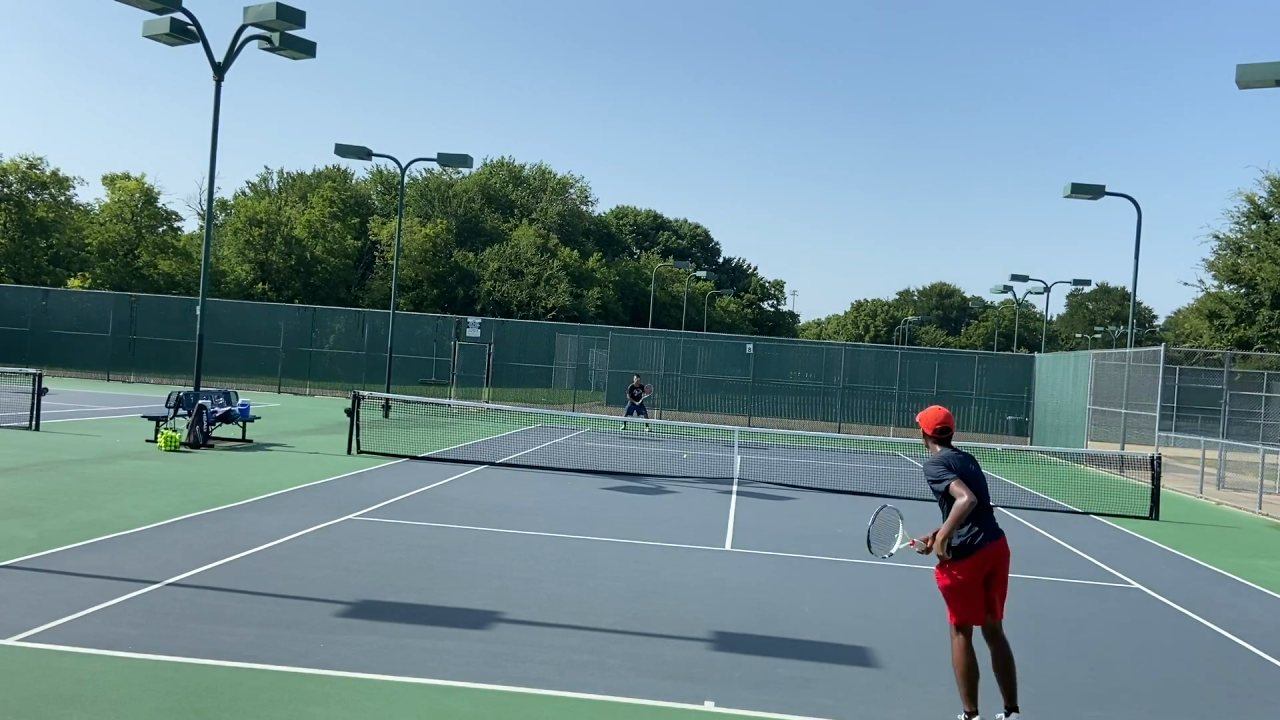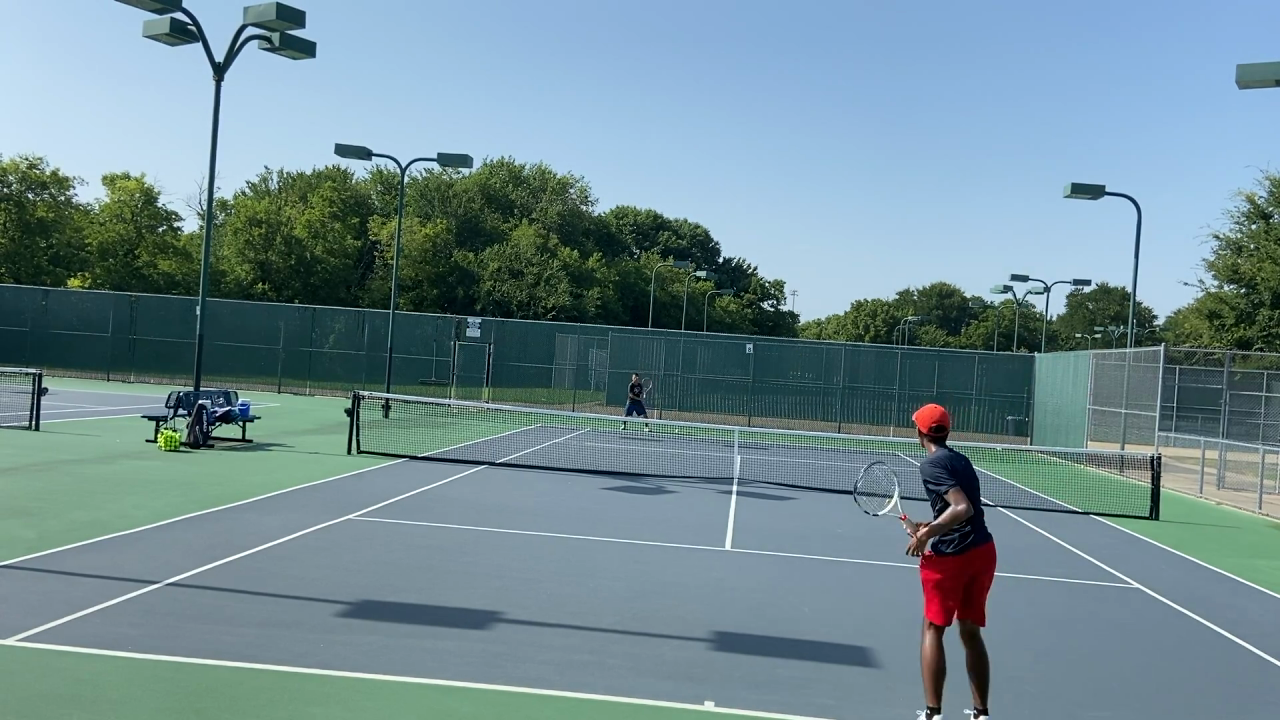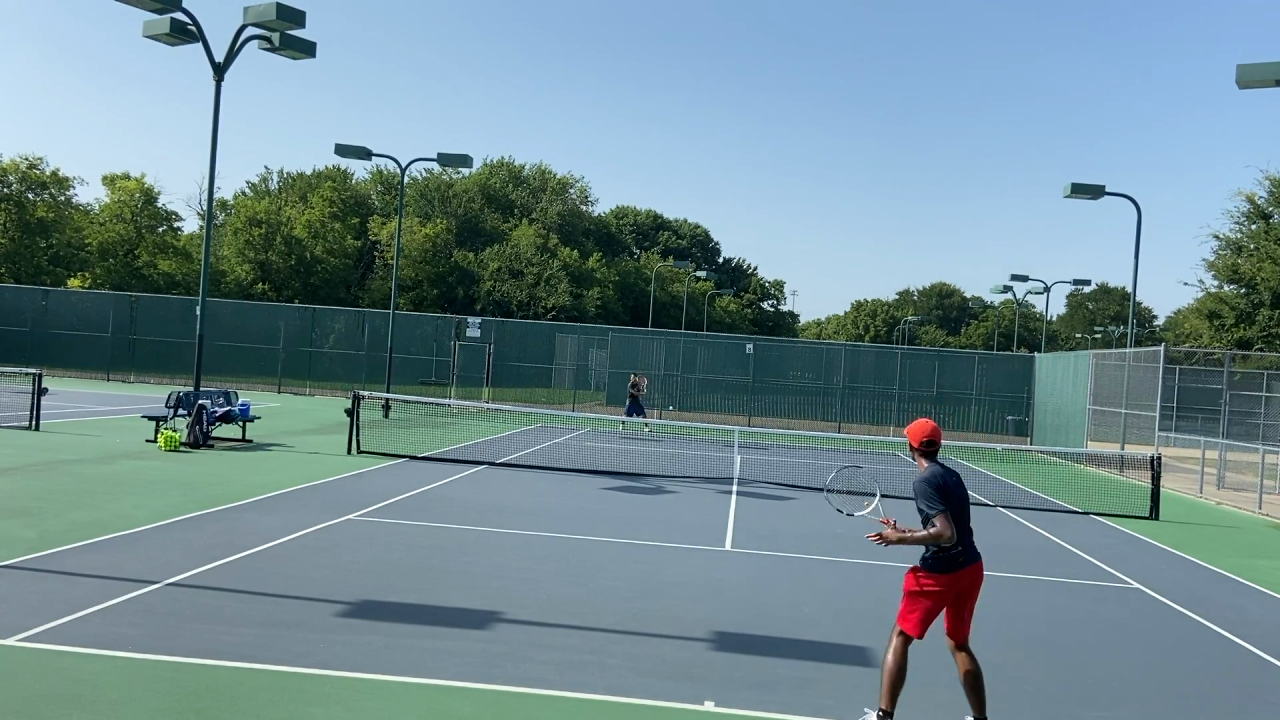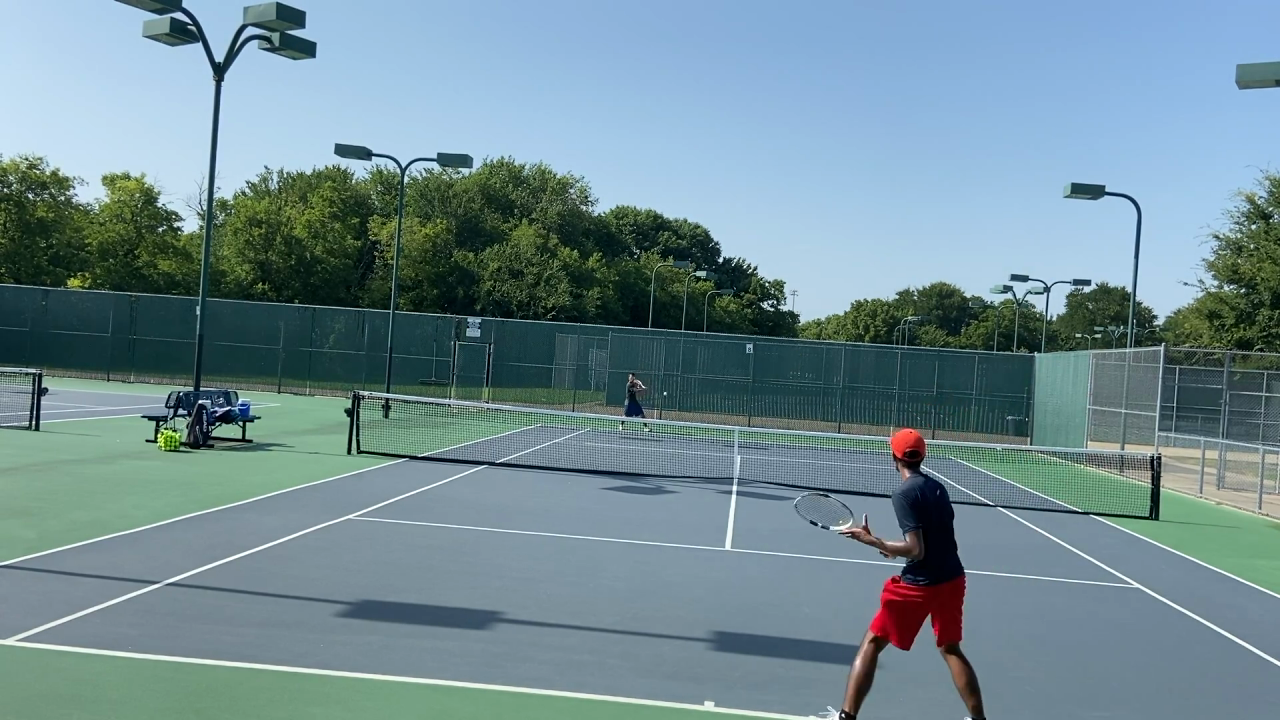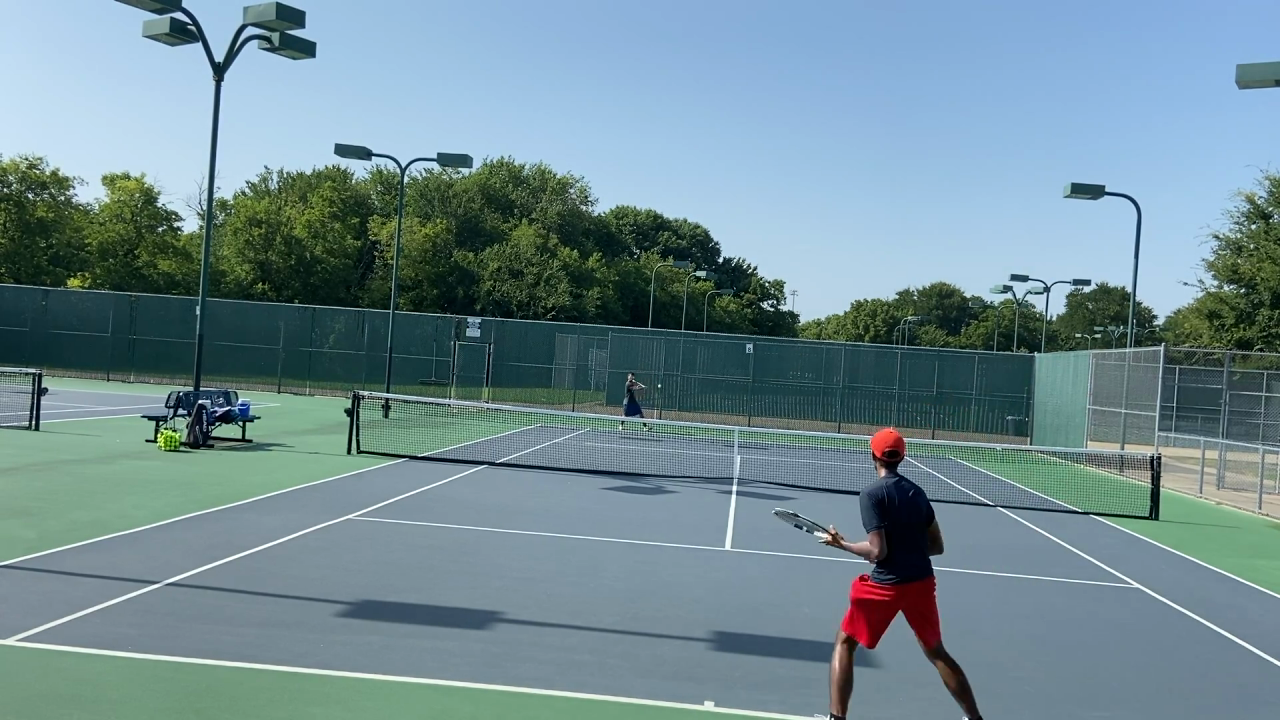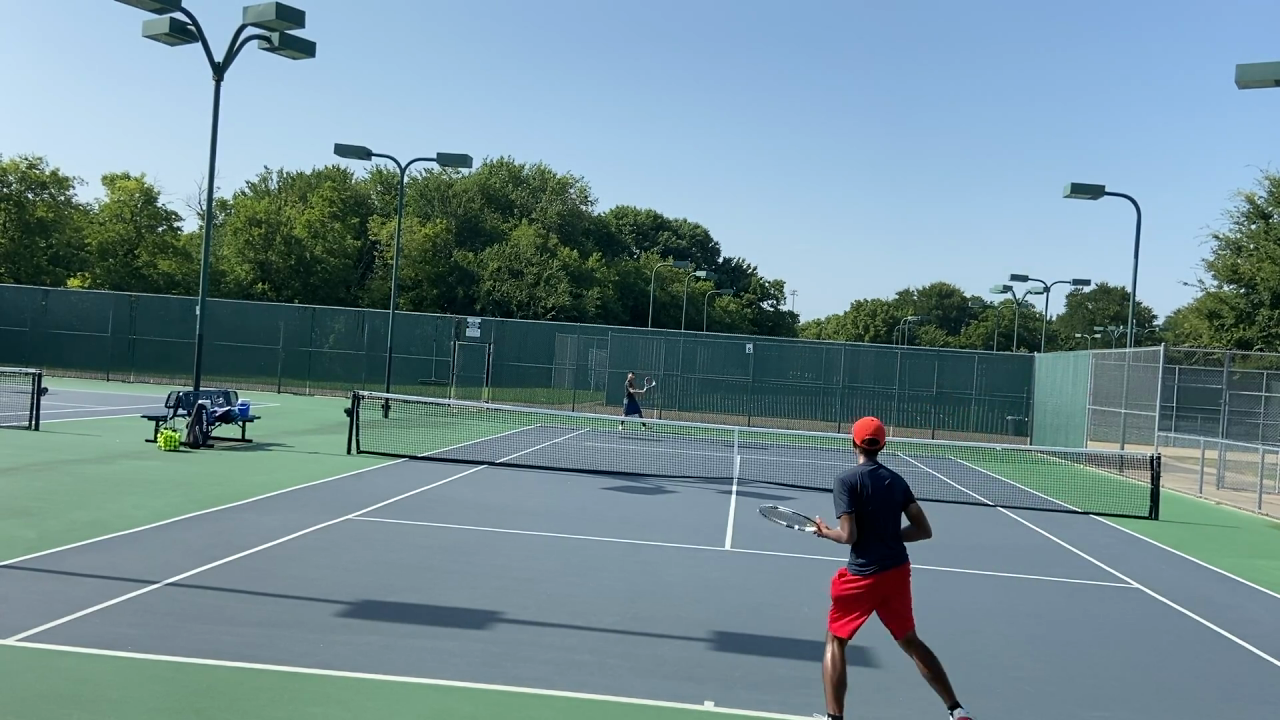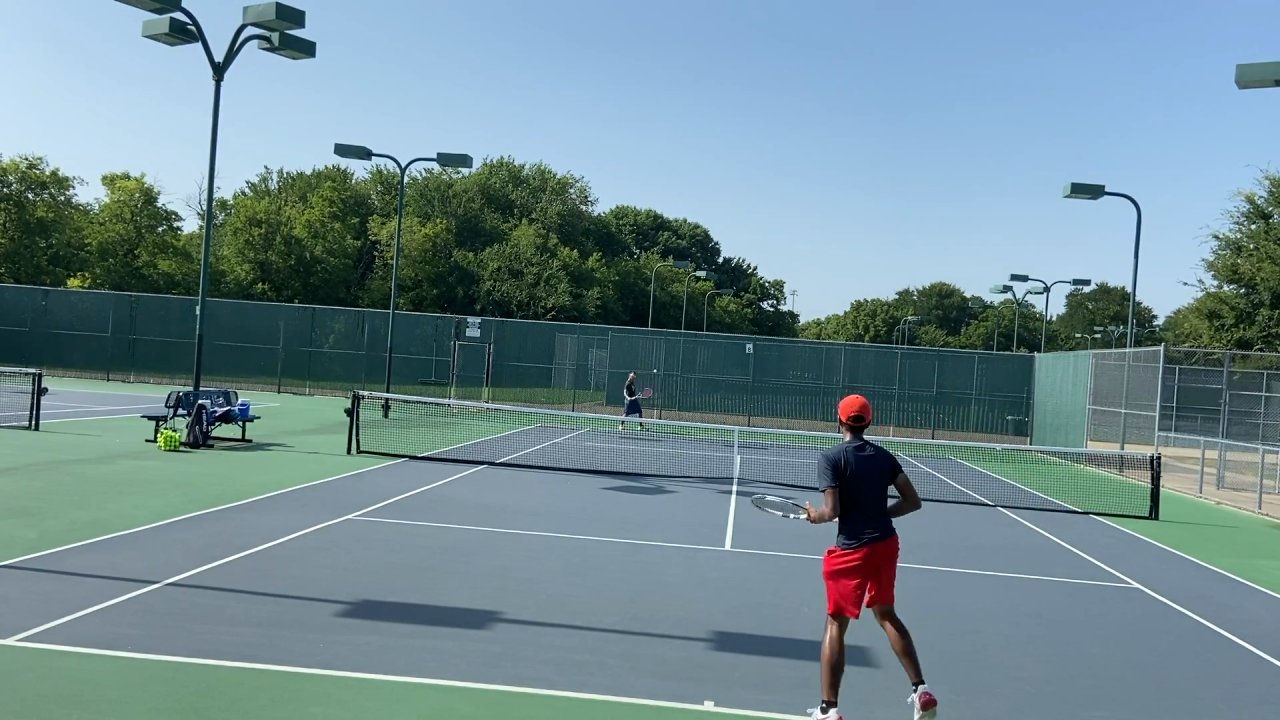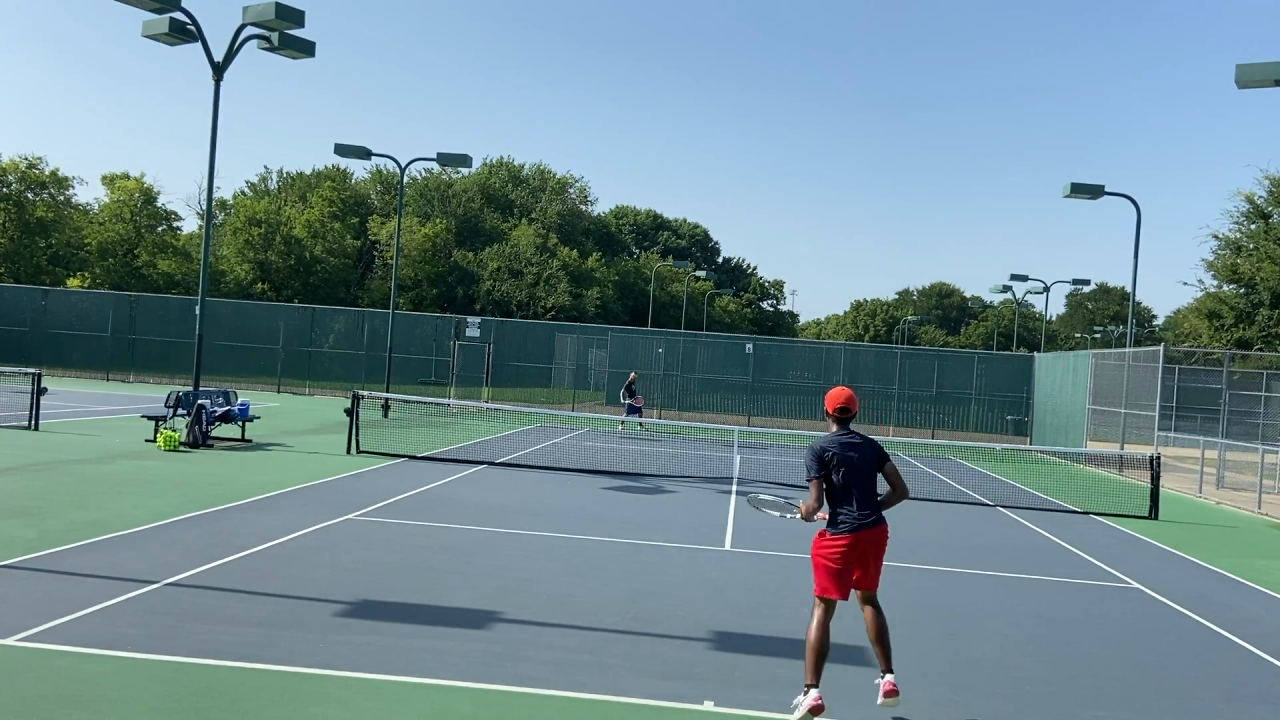
dt=0.1s
person 1, frame 1
left shoulder: (935, 465)
right shoulder: (967, 460)
left elbow: (967, 500)
left wrist: (942, 538)
right wrist: (939, 537)
left hip: (966, 556)
right hip: (997, 547)
left knee: (960, 633)
right knee: (993, 630)
person 1, frame 2
left shoulder: (932, 464)
right shoulder: (962, 460)
left elbow: (963, 509)
left wrist: (926, 533)
right wrist: (927, 529)
left hip: (952, 556)
right hip: (983, 550)
left knee: (933, 631)
right knee: (971, 633)
person 1, frame 3
left shoulder: (924, 482)
right shoulder: (954, 477)
left elbow: (947, 535)
left wrist: (900, 538)
right wrist: (915, 533)
left hip: (939, 573)
right hip: (971, 568)
left knee: (899, 640)
right knee: (958, 645)
person 1, frame 4
left shoulder: (904, 494)
right shoulder: (939, 488)
left elbow: (916, 551)
left wrist: (873, 541)
left hip: (920, 585)
right hip: (954, 581)
left knee: (871, 645)
right knee: (951, 650)
person 1, frame 5
left shoulder: (871, 495)
right shoulder: (916, 493)
left elbow: (877, 552)
right elbow: (937, 547)
left wrist: (843, 544)
left hip: (886, 585)
right hip: (922, 581)
left knee: (844, 644)
right knee: (936, 652)
person 1, frame 6
left shoulder: (845, 481)
right shoulder: (897, 482)
left elbow: (848, 535)
right elbow: (924, 530)
left wrist: (826, 532)
left hip: (862, 576)
right hip: (898, 570)
left knee: (835, 643)
right knee: (911, 643)
person 1, frame 7
left shoulder: (831, 457)
right shoulder: (884, 456)
left elbow: (830, 512)
right elbow: (914, 501)
left wrist: (815, 517)
left hip: (852, 550)
right hip: (885, 544)
left knee: (835, 626)
right knee: (886, 616)
right ankle: (921, 689)
person 1, frame 8
left shoulder: (818, 448)
right shoulder: (872, 446)
left elbow: (815, 504)
right elbow: (901, 491)
left wrist: (806, 514)
left hip: (840, 536)
right hip: (874, 531)
left knee: (822, 611)
right knee: (869, 601)
left ankle: (812, 692)
right ankle: (888, 677)
